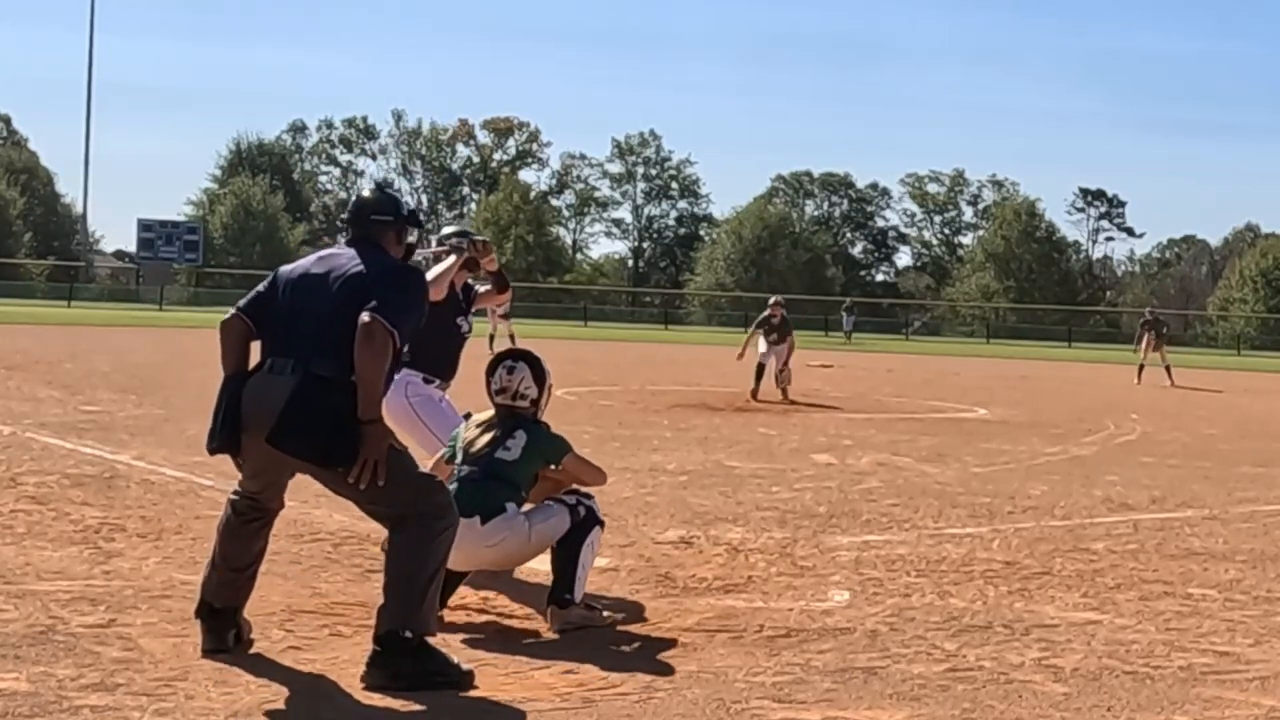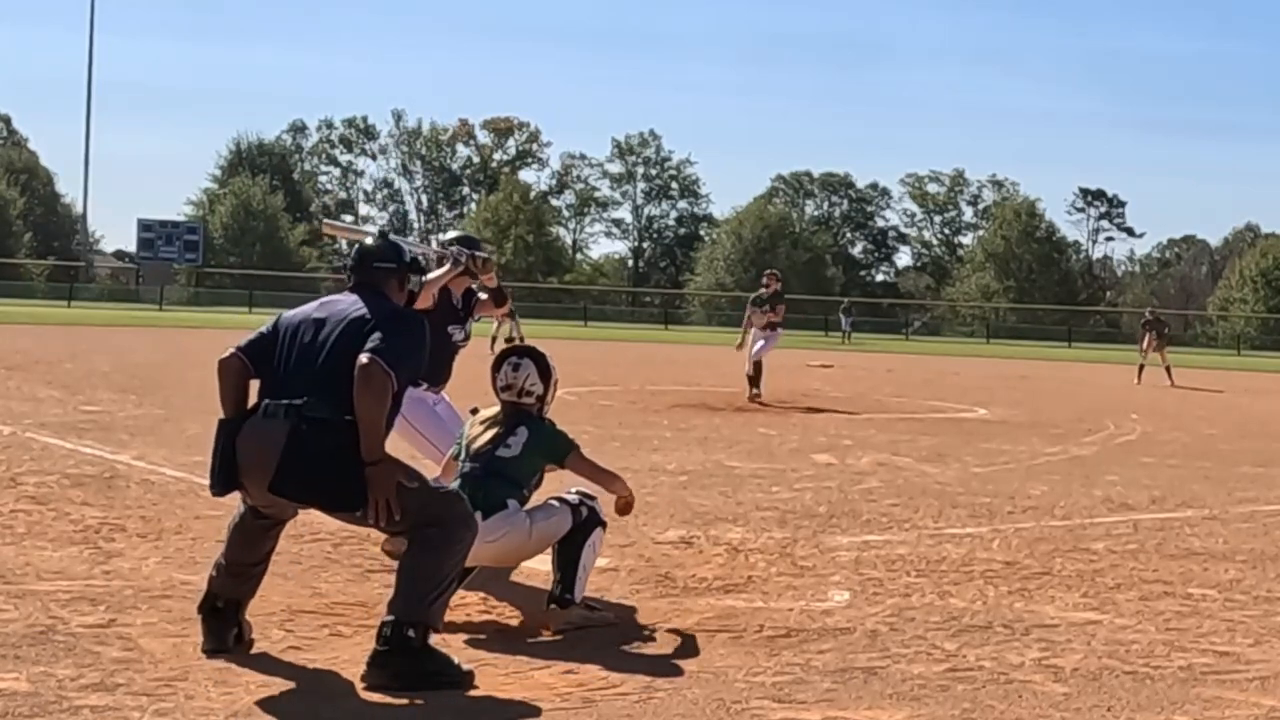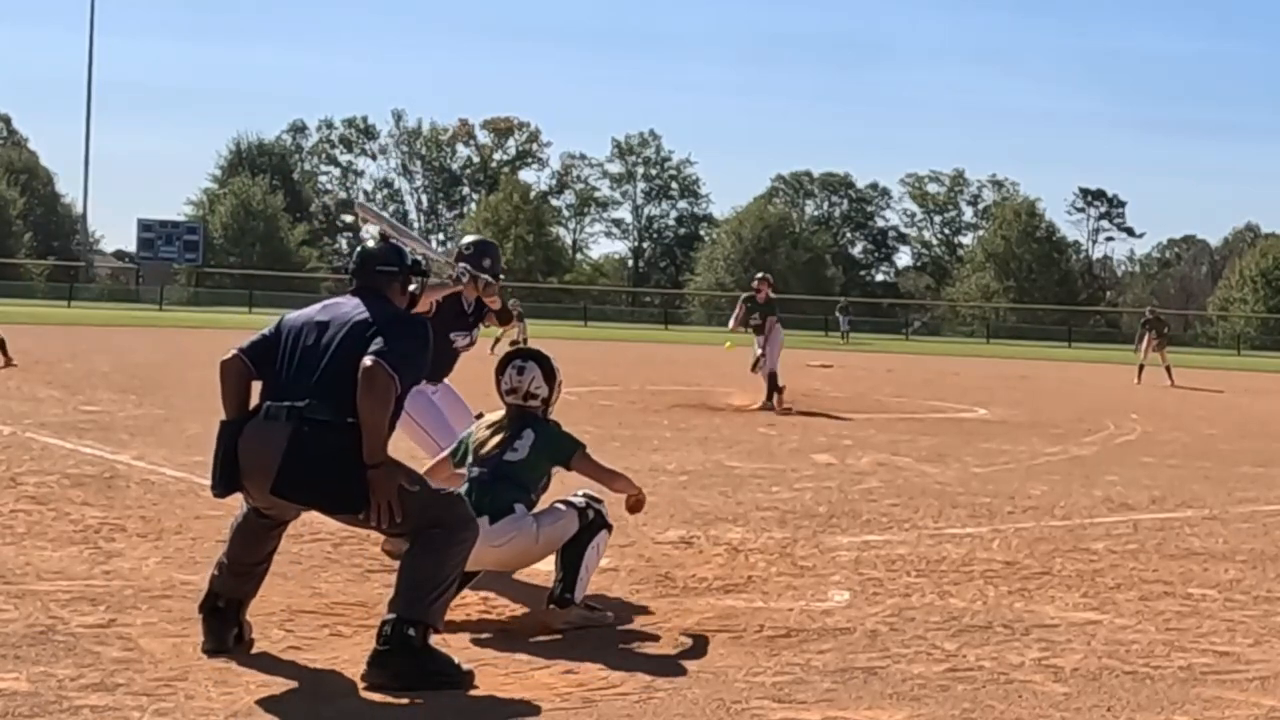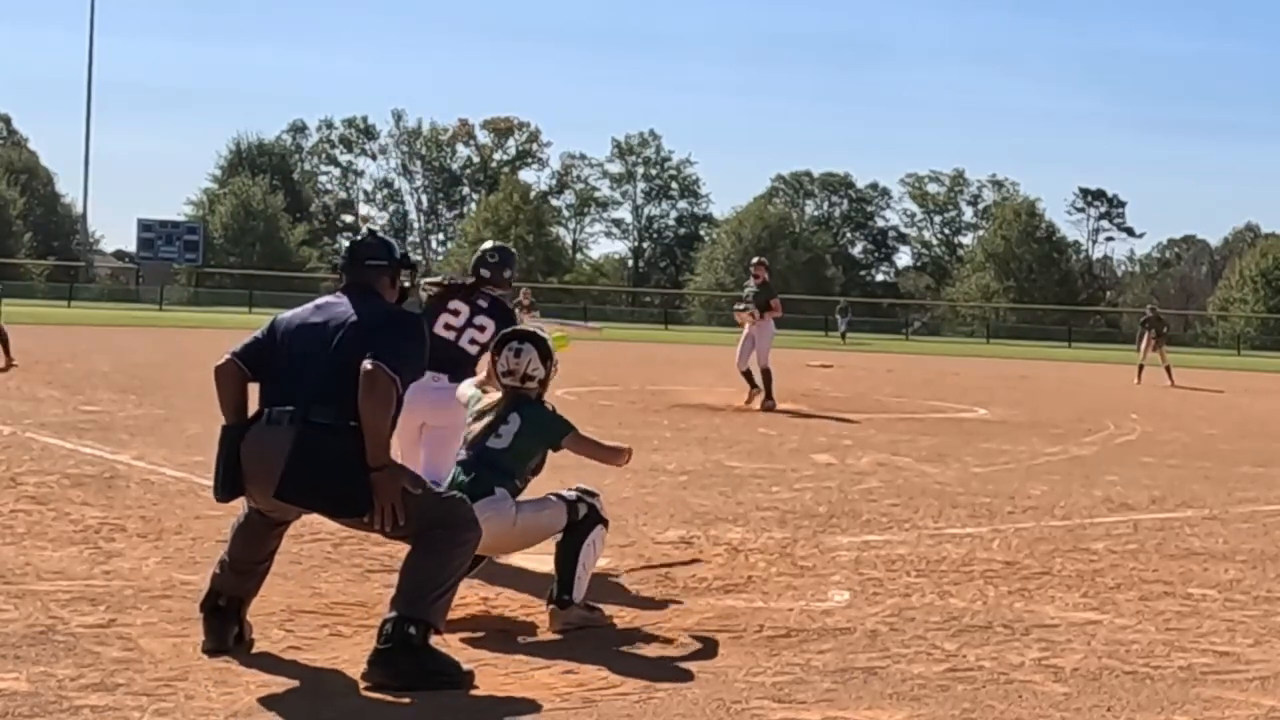
dt=0.4s
person 1, frame 1
left shoulder: (294, 269)
right shoulder: (400, 275)
left elbow: (233, 324)
right elbow: (372, 333)
left wrist: (240, 401)
right wrist: (370, 422)
left hip: (260, 410)
right hip: (323, 415)
left knee: (253, 503)
right knee: (427, 512)
left ankle: (219, 618)
right ankle: (399, 648)
person 1, frame 2
left shoulder: (298, 314)
right shoulder: (402, 320)
left elbow: (231, 362)
right elbow: (370, 373)
left wrist: (241, 439)
right wrist: (374, 463)
left hip: (255, 456)
right hip: (321, 456)
left knee: (266, 503)
right knee: (450, 518)
left ankle: (220, 616)
right ankle: (401, 647)
person 1, frame 3
left shoulder: (300, 317)
right shoulder: (405, 324)
left elbow: (233, 363)
right elbow: (374, 375)
left wrist: (243, 440)
right wrist: (376, 465)
left hip: (257, 459)
right hip: (324, 459)
left knee: (267, 506)
right knee: (451, 521)
left ankle: (221, 616)
right ankle: (401, 646)
person 1, frame 4
left shoulder: (292, 318)
right shoulder: (399, 322)
left elbow: (227, 369)
right elbow: (374, 378)
left wrist: (245, 443)
right wrist: (379, 468)
left hip: (259, 462)
right hip: (327, 461)
left knee: (266, 506)
right knee: (454, 523)
left ankle: (222, 615)
right ankle: (401, 646)
person 2, frame 1
left shoulder: (470, 426)
right shoulder: (539, 435)
left elbow: (433, 478)
right elbow: (598, 477)
right wrist: (550, 474)
right hip: (494, 540)
right knee: (583, 508)
right ankle: (566, 606)
person 2, frame 2
left shoulder: (477, 422)
right shoulder: (543, 432)
left elbow: (447, 475)
right elbow: (609, 481)
right wrist: (625, 493)
right hip: (496, 537)
right knee: (584, 507)
right ankle: (566, 605)
person 2, frame 3
left shoulder: (480, 429)
right shoulder: (548, 434)
left elbow: (432, 475)
right elbow: (612, 479)
right wrist: (635, 490)
right hip: (504, 541)
right knee: (591, 511)
right ankle: (567, 605)
person 2, frame 4
left shoulder: (479, 405)
right shoulder: (541, 418)
left elbow: (466, 387)
right elbow: (611, 455)
right wrist: (625, 452)
right hip: (489, 522)
right knee: (586, 507)
right ankle: (568, 606)
person 3, frame 1
left shoulder: (466, 293)
right shoulder: (442, 287)
left elbow: (502, 293)
right elbow: (432, 289)
left wrist: (488, 258)
right wrist: (457, 255)
left hip: (433, 392)
right hip: (411, 390)
person 3, frame 2
left shoulder: (468, 299)
right shoulder: (435, 293)
left elbow: (500, 306)
right elbow: (413, 296)
left wrist: (488, 275)
right wrist: (453, 266)
left hip: (432, 395)
right hip: (406, 396)
person 3, frame 3
left shoulder: (479, 304)
right shoulder: (443, 297)
left elbow: (506, 321)
left wrist: (493, 298)
right wrist: (453, 285)
left hip: (434, 386)
right hip: (408, 388)
person 3, frame 4
left shoulder: (448, 290)
right shoulder: (504, 315)
left hip: (411, 383)
right hip: (449, 396)
left knee: (412, 468)
right knee: (435, 473)
